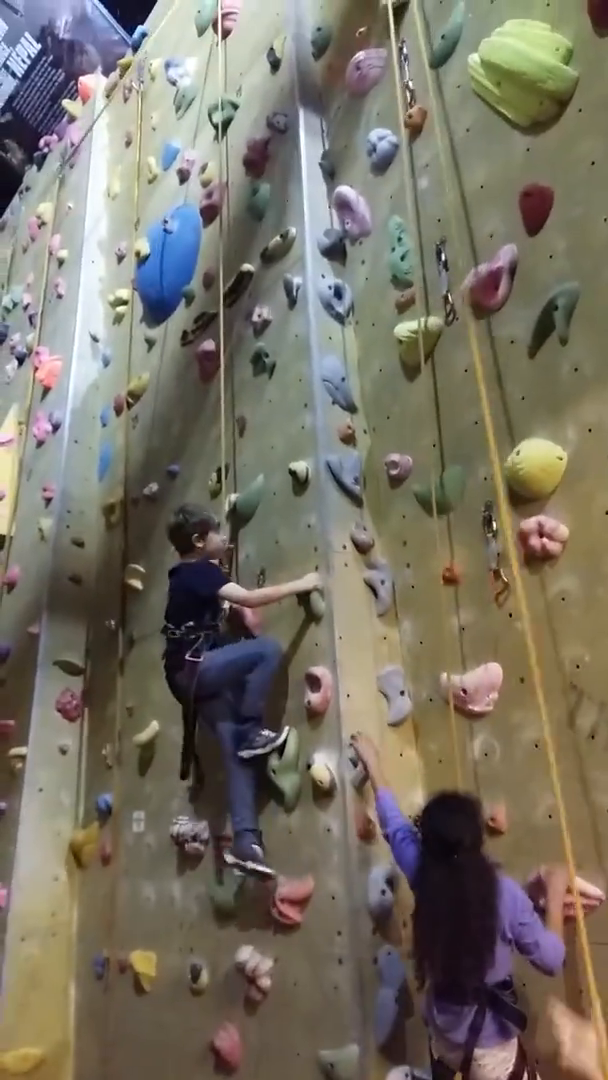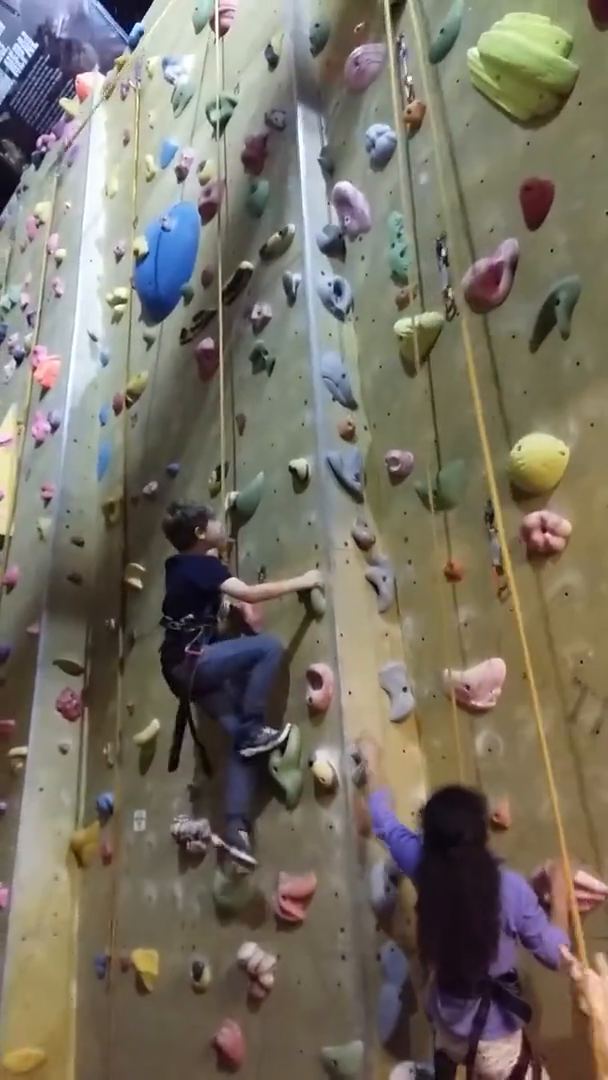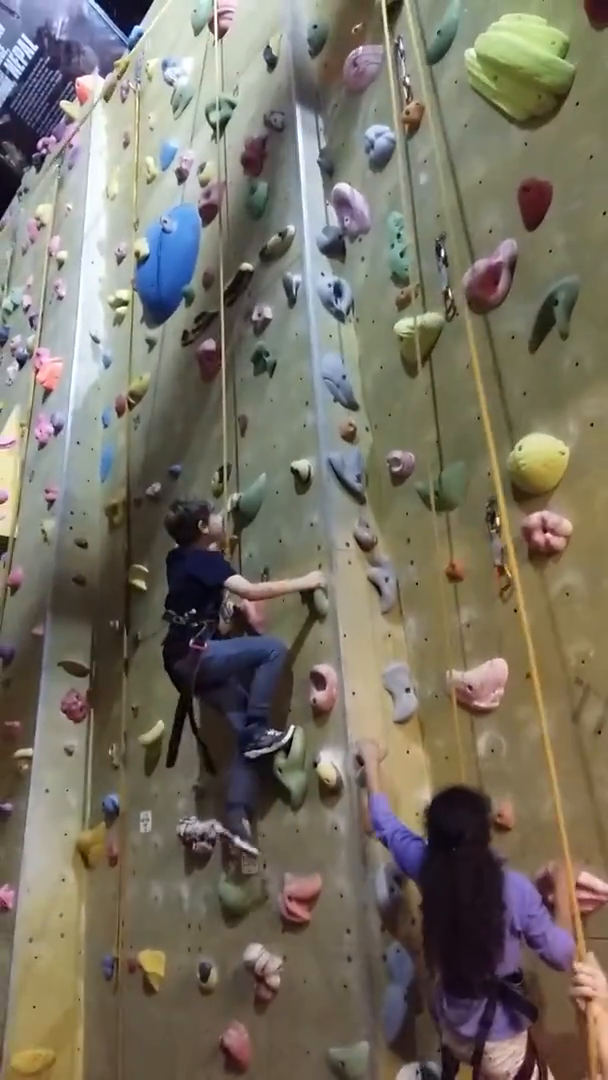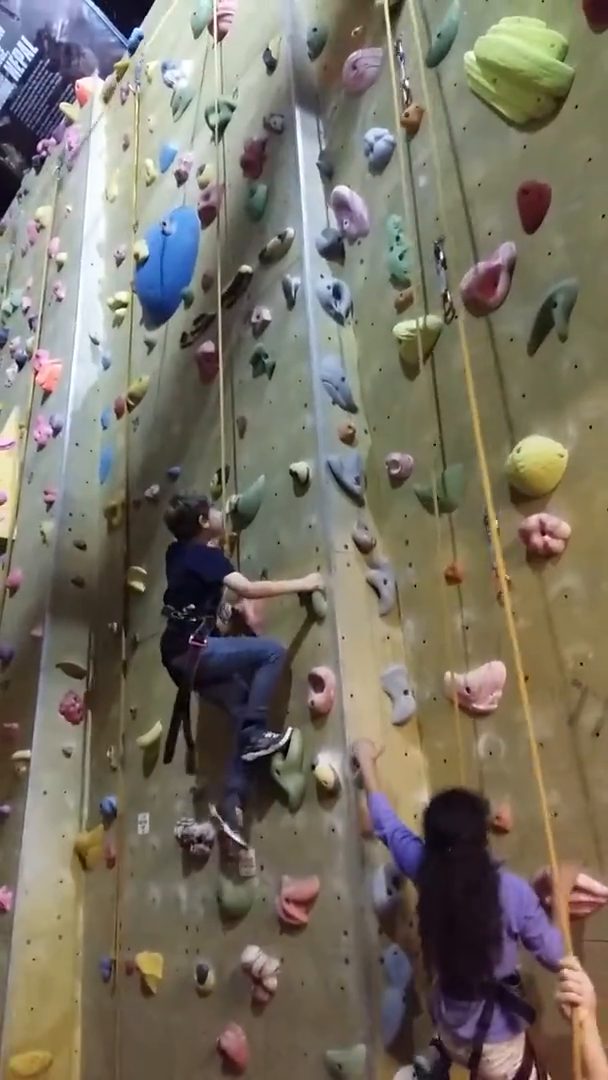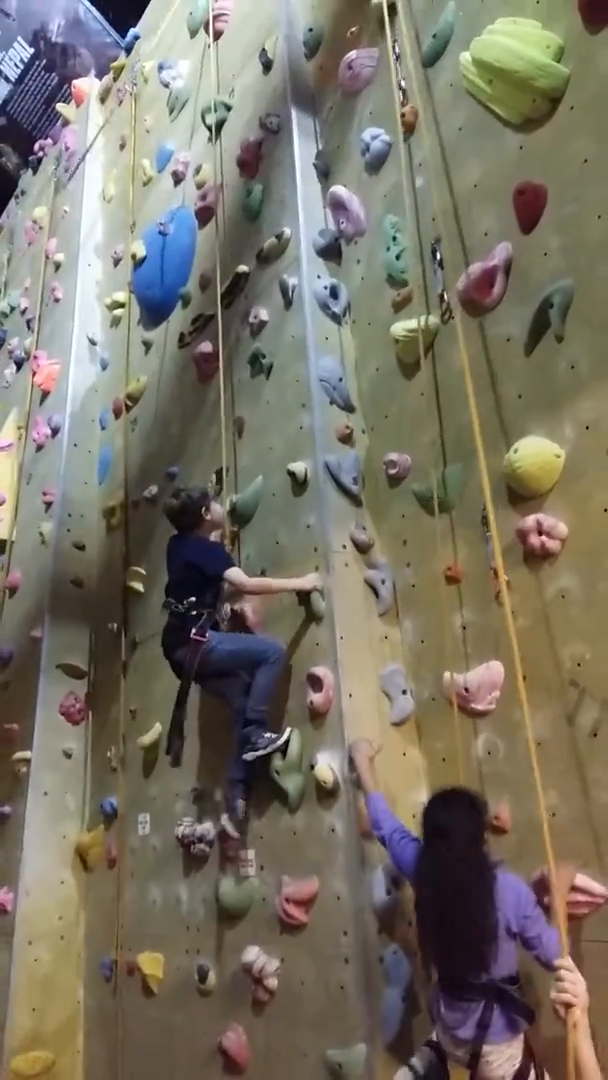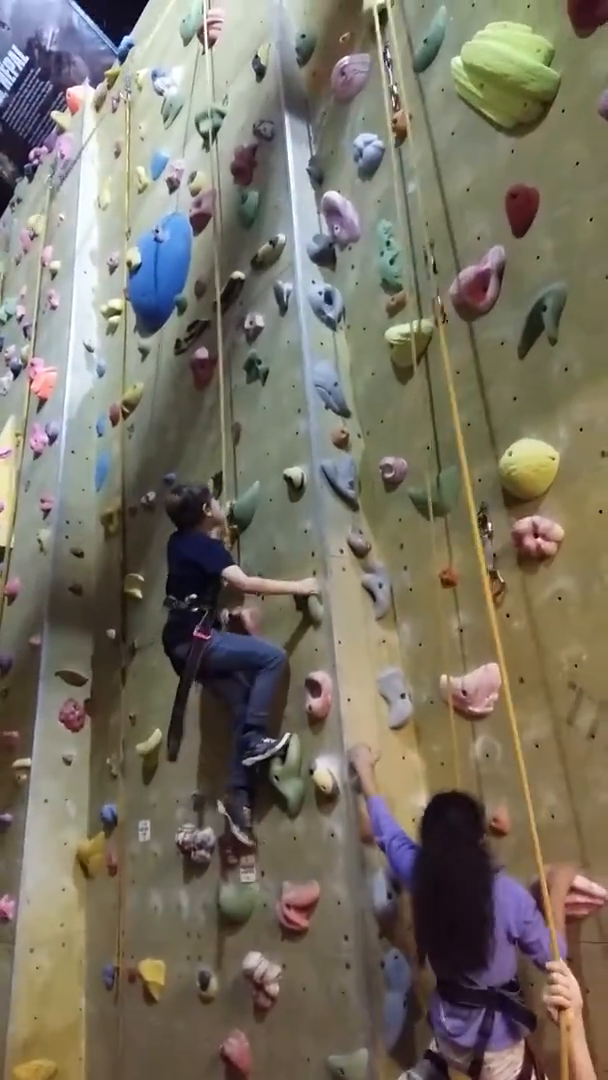
dt=0.1s
person 1, frame 1
left shoulder: (189, 573)
right shoulder: (199, 572)
right elbow: (247, 598)
right wrist: (299, 585)
left hip: (198, 671)
right hip: (193, 669)
left knee: (236, 753)
right knee: (268, 649)
left ankle: (246, 841)
right ankle: (251, 730)
person 1, frame 2
left shoulder: (180, 564)
right shoulder: (203, 565)
right elbow: (247, 593)
right wrist: (299, 582)
left hip: (189, 663)
right hip: (191, 660)
left knee: (240, 739)
right knee: (269, 647)
left ankle: (236, 827)
right ankle: (252, 730)
person 1, frame 3
left shoulder: (181, 558)
right shoulder: (206, 561)
right elbow: (250, 591)
left wrist: (218, 544)
right wrist: (302, 582)
left hip: (190, 658)
right hip: (195, 654)
left knee: (244, 729)
right knee: (273, 649)
left ankle: (237, 815)
right ankle: (257, 729)
person 1, frame 4
left shoulder: (179, 553)
right shoulder: (206, 557)
right elbow: (248, 589)
left wrist: (218, 543)
right wrist: (300, 584)
left hip: (186, 652)
right hip: (194, 649)
left knee: (244, 708)
right knee: (273, 652)
left ankle: (231, 803)
right ankle: (255, 734)
person 1, frame 5
left shoulder: (180, 545)
right shoulder: (207, 550)
right elbow: (246, 584)
left wrist: (219, 535)
right wrist: (299, 584)
left hip: (187, 645)
right hip: (196, 642)
left knee: (246, 700)
right knee: (272, 653)
left ankle: (236, 793)
right ankle: (255, 732)
person 1, frame 6
left shoulder: (181, 541)
right shoulder: (206, 545)
right elbow: (244, 583)
left wrist: (220, 533)
right wrist: (296, 587)
left hip: (187, 641)
right hip: (197, 638)
left knee: (244, 701)
right knee: (274, 657)
left ankle: (238, 796)
right ankle: (255, 739)
person 2, frame 1
left shoulder: (422, 875)
right shoulder: (507, 895)
left elbow: (392, 821)
right elbow: (550, 960)
left wrist: (372, 761)
right wrist: (555, 894)
left hip: (443, 1035)
right hip: (490, 1048)
person 2, frame 2
left shoulder: (424, 869)
right shoulder: (510, 888)
left elbow: (384, 822)
right elbow: (553, 953)
left wrist: (371, 761)
right wrist: (559, 890)
left hip: (447, 1028)
right hip: (494, 1041)
person 2, frame 3
left shoulder: (427, 871)
right shoulder: (515, 888)
left elbow: (386, 825)
right elbow: (559, 954)
left wrist: (370, 763)
right wrist: (563, 891)
left hip: (453, 1029)
right hip: (500, 1041)
person 2, frame 4
left shoulder: (426, 872)
right shoulder: (512, 890)
left elbow: (386, 824)
right elbow: (554, 955)
left wrist: (366, 762)
right wrist: (560, 891)
left hip: (451, 1030)
right hip: (498, 1043)
person 2, frame 5
left shoulder: (422, 874)
right shoulder: (510, 889)
left elbow: (385, 824)
right elbow: (552, 955)
left wrist: (363, 762)
right wrist: (558, 891)
left hip: (449, 1031)
right hip: (496, 1042)
person 2, frame 6
left shoulder: (420, 878)
right shoulder: (509, 894)
left elbow: (386, 830)
right elbow: (550, 957)
left wrist: (363, 768)
right wrist: (557, 893)
left hip: (449, 1037)
right hip: (497, 1048)
